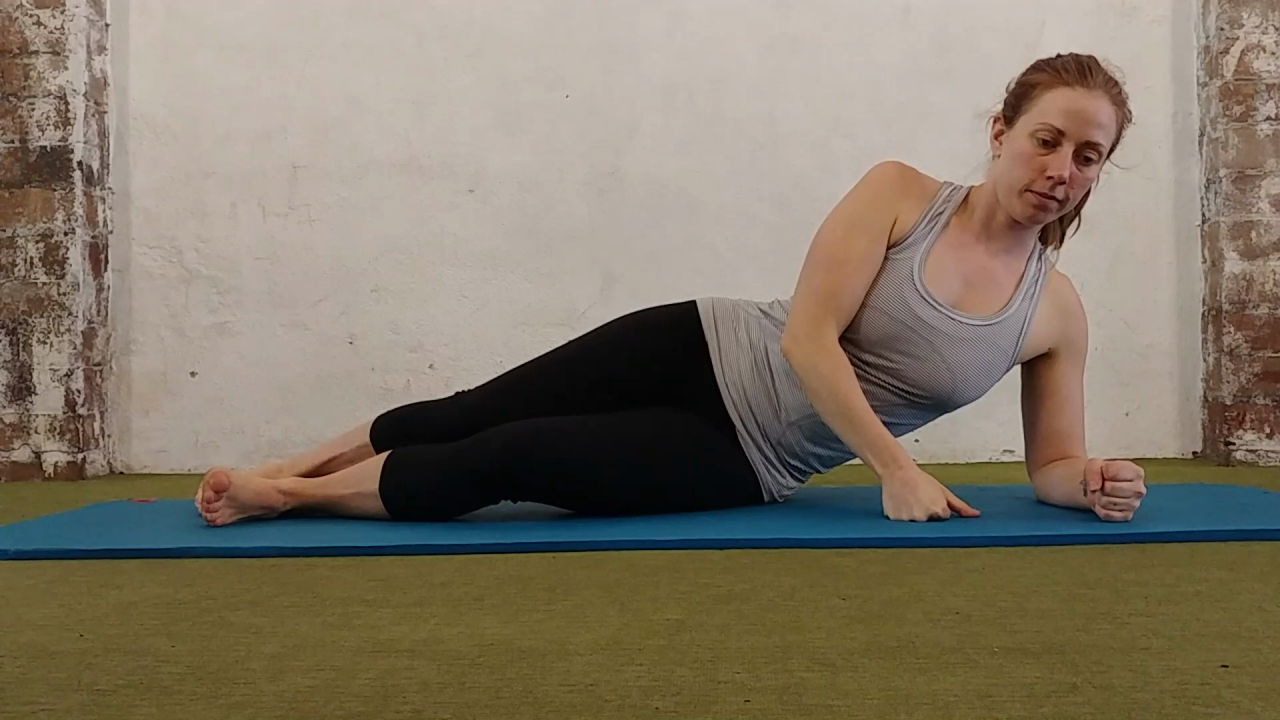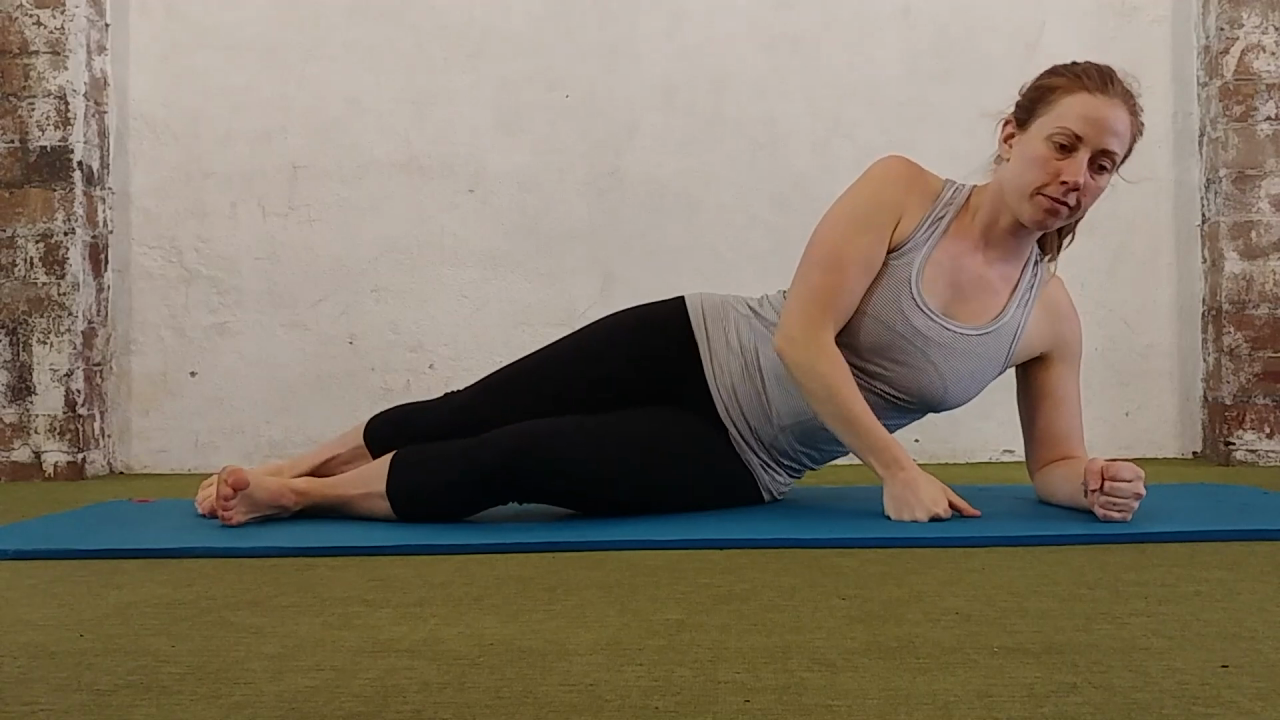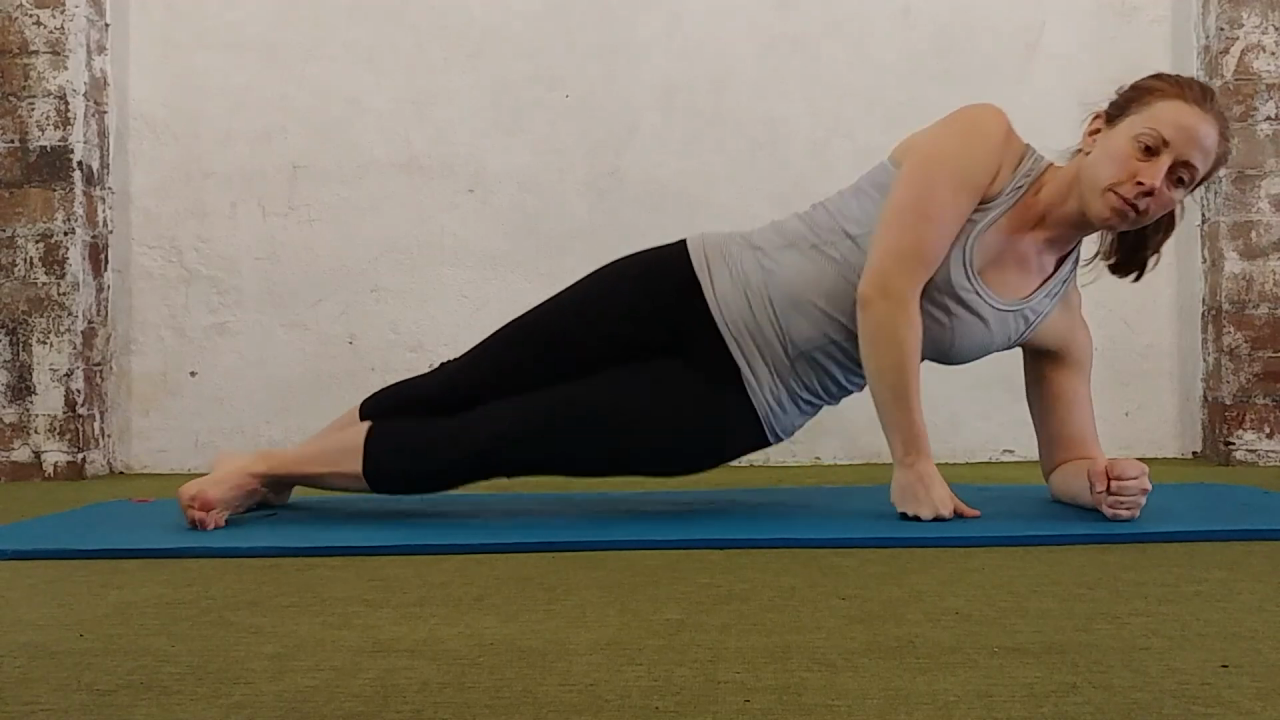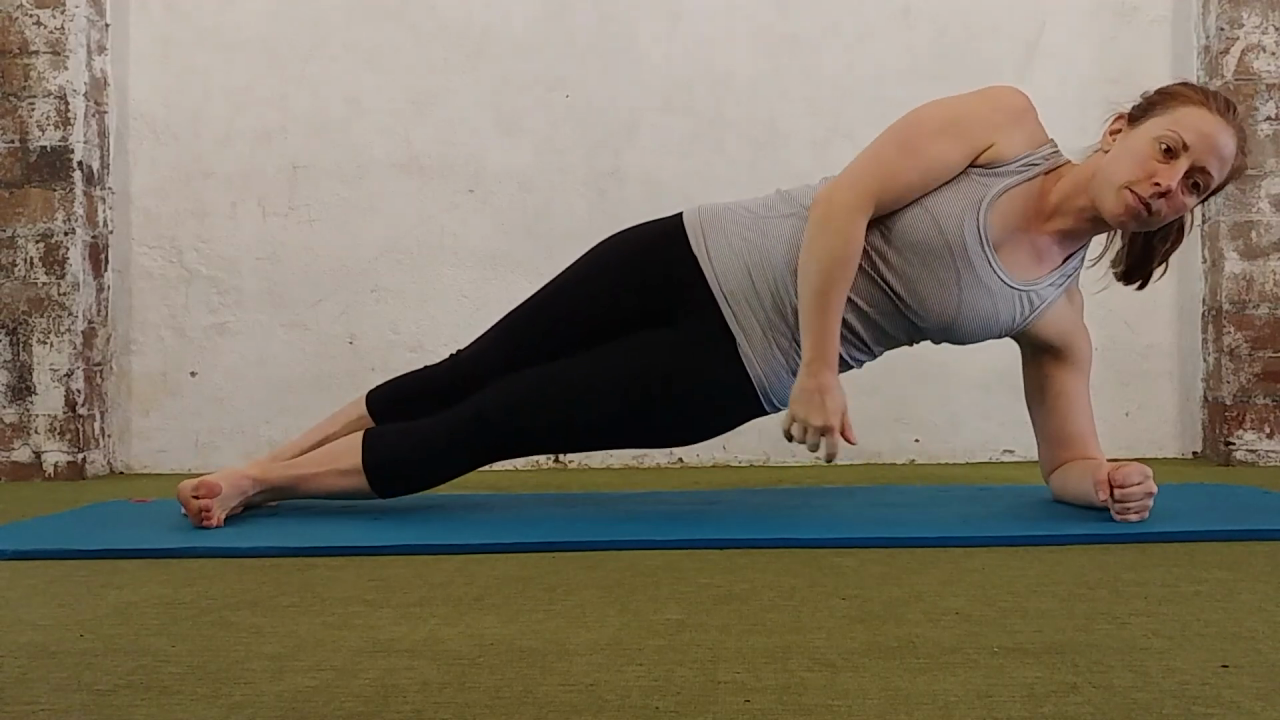
dt=0.5s
person 1, frame 1
left shoulder: (1058, 314)
right shoulder: (900, 191)
left elbow: (1051, 464)
right elbow: (808, 337)
left wrist: (1095, 480)
right wrist: (897, 470)
left hip: (743, 466)
right hip: (702, 350)
left knee: (508, 462)
right knee: (462, 417)
left ankle: (284, 496)
right ankle: (273, 479)
person 1, frame 2
left shoulder: (1051, 319)
right shoulder: (901, 189)
left elbow: (1051, 464)
right elbow: (801, 338)
left wrist: (1095, 480)
right wrist: (899, 470)
left hip: (738, 465)
right hip: (691, 350)
left knee: (509, 462)
right knee: (454, 418)
left ankle: (291, 496)
right ankle: (277, 478)
person 1, frame 3
left shoulder: (1058, 321)
right shoulder: (985, 137)
left elbow: (1066, 462)
right elbow: (885, 292)
left wrist: (1105, 483)
right wrist: (912, 463)
left hip: (739, 400)
right hip: (693, 287)
left knee: (491, 440)
right knee: (452, 389)
left ankle: (269, 474)
right ankle: (258, 471)
person 1, frame 4
left shoulder: (1057, 317)
right shoulder: (1009, 122)
left elbow: (1067, 462)
right elbow: (838, 204)
left wrist: (1109, 482)
right wrist: (821, 365)
left hip: (731, 371)
right hip: (693, 259)
left knee: (480, 429)
right knee: (460, 380)
left ankle: (261, 485)
right ankle: (257, 471)
